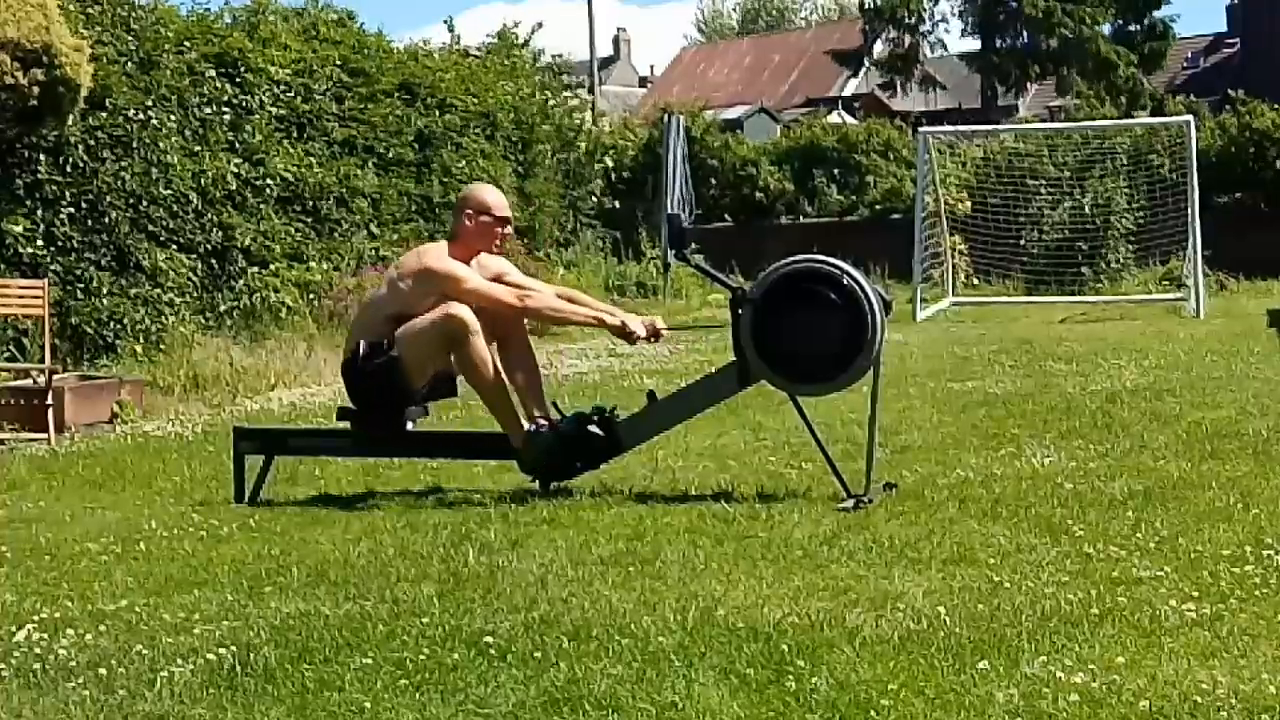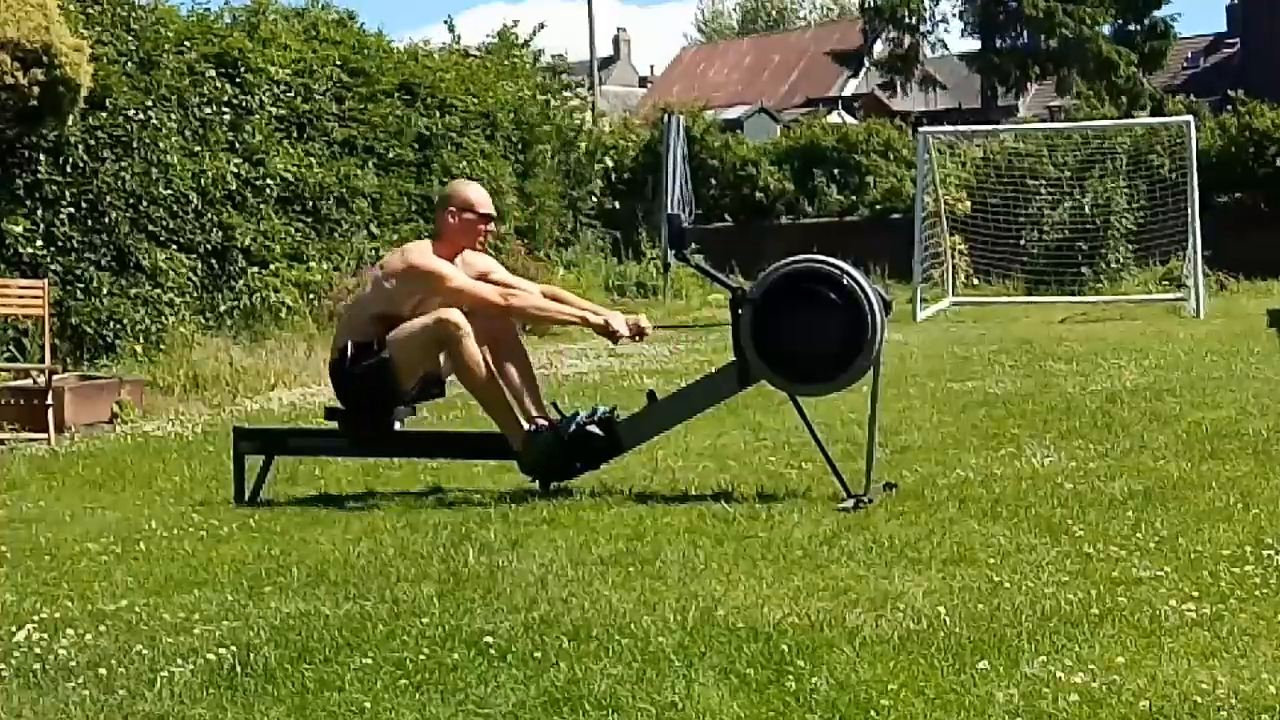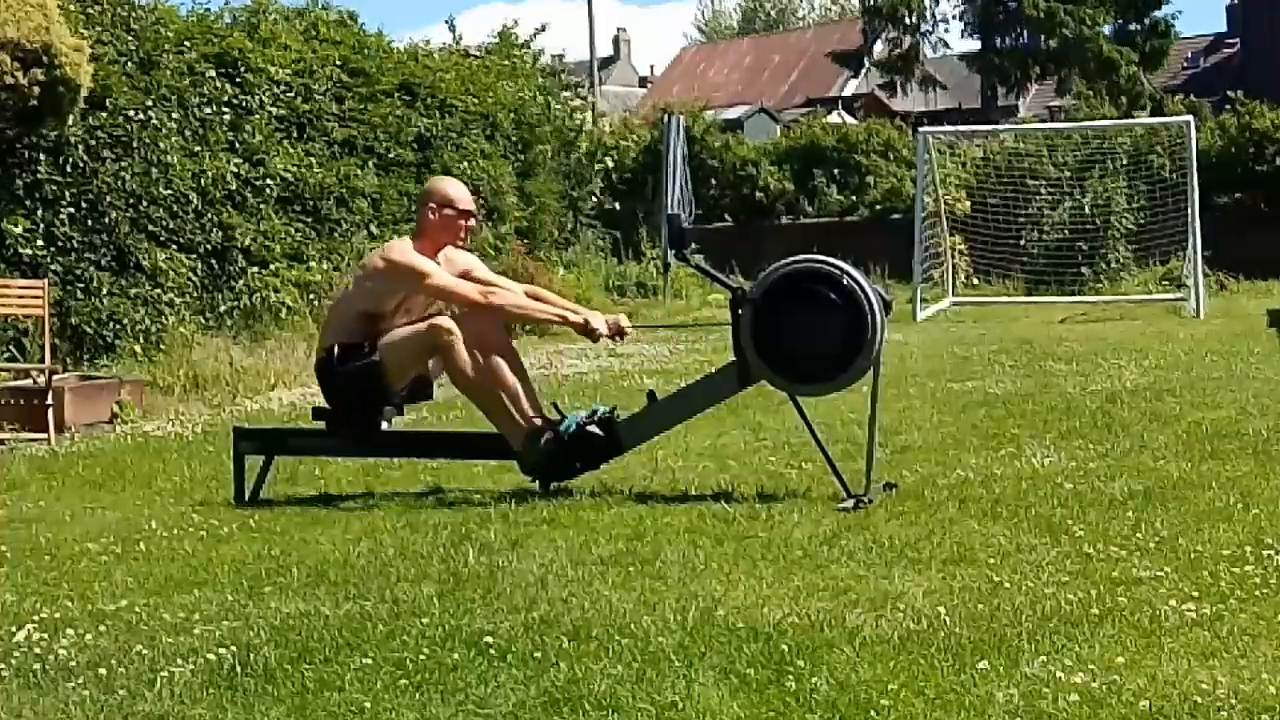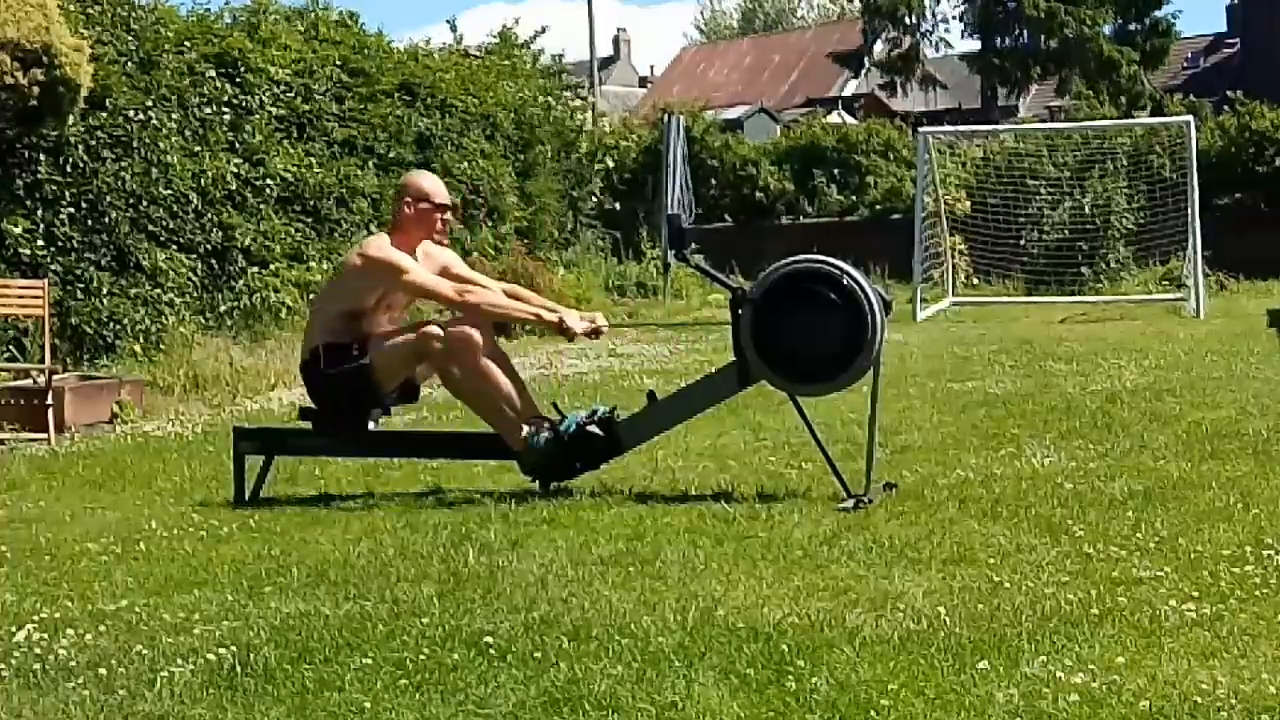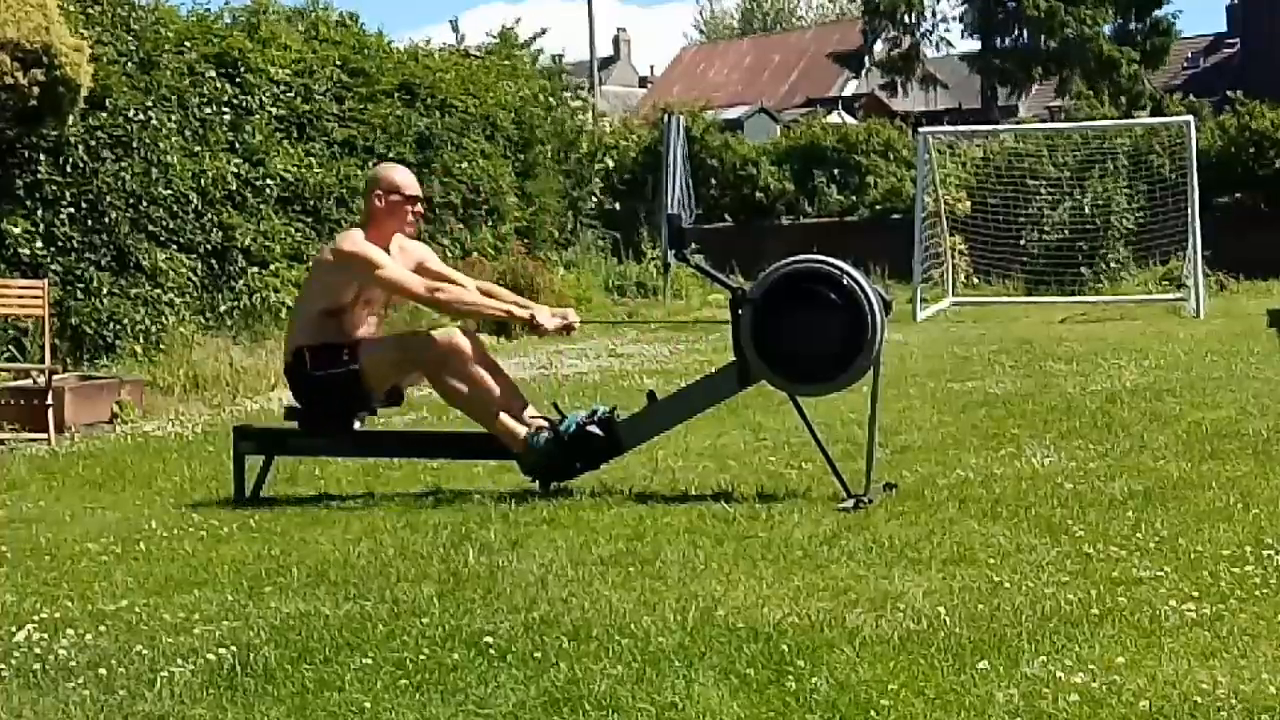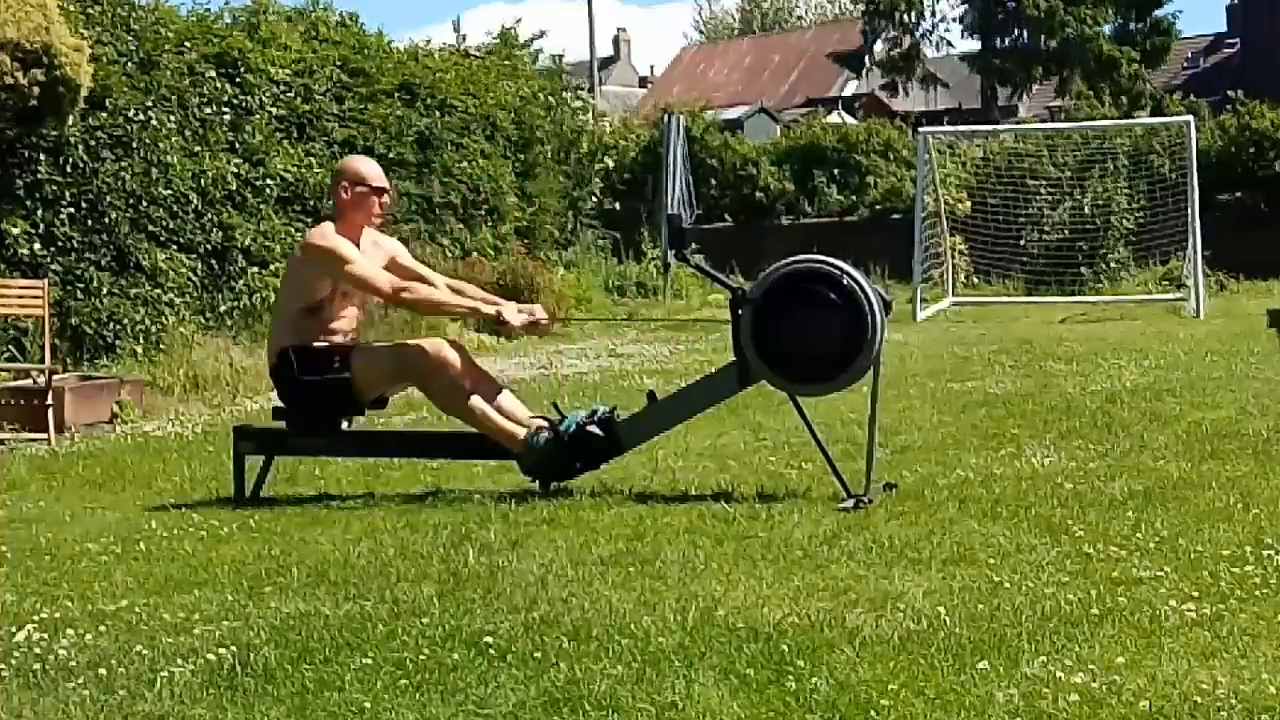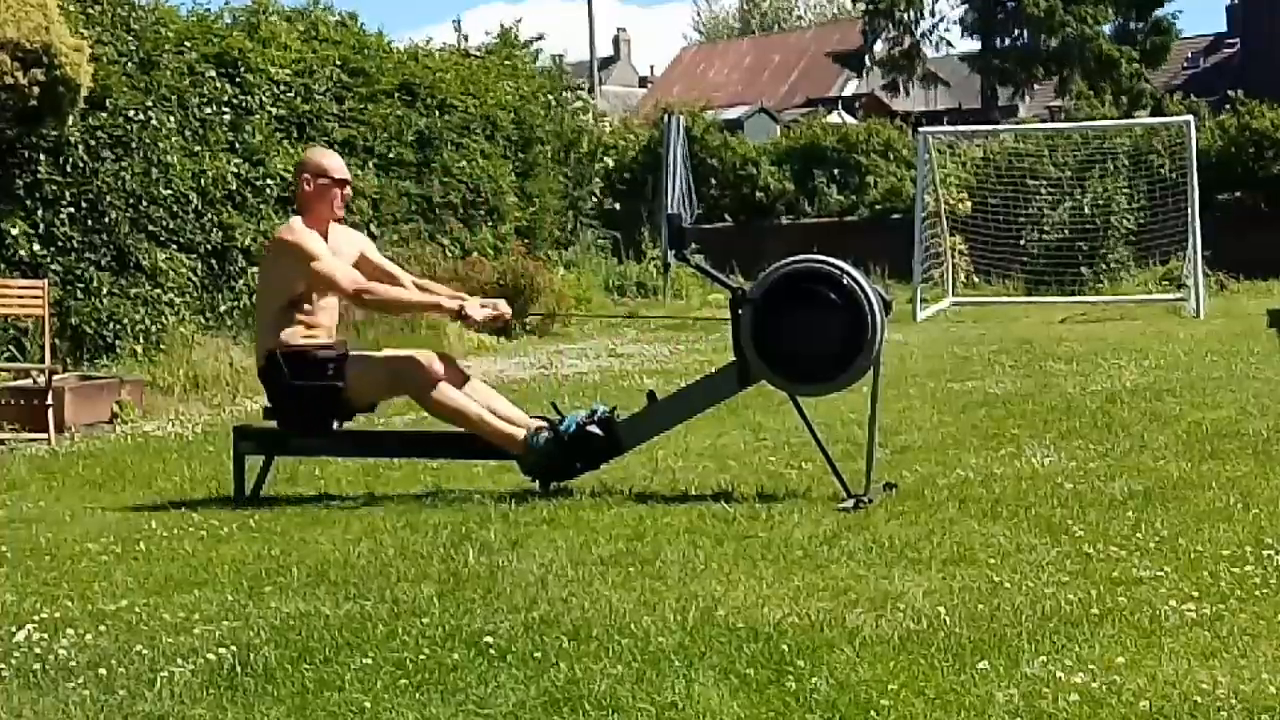
dt=0.1s
person 1, frame 1
left shoulder: (485, 264)
right shoulder: (436, 264)
left elbow: (556, 293)
right elbow: (522, 302)
left wrist: (626, 317)
right wrist: (606, 321)
left hip: (413, 372)
right hip: (370, 375)
left knee: (505, 319)
right knee: (458, 318)
left ankle: (542, 424)
right ankle: (526, 441)
person 1, frame 2
left shoulder: (470, 262)
right shoulder: (420, 262)
left elbow: (541, 292)
right elbow: (506, 300)
left wrist: (611, 315)
right wrist: (589, 319)
left hip: (401, 372)
right hip: (359, 375)
left knee: (496, 321)
right knee: (450, 322)
left ankle: (540, 424)
right ankle: (524, 441)
person 1, frame 3
left shoulder: (454, 259)
right shoulder: (401, 259)
left elbow: (523, 292)
right elbow: (486, 299)
left wrist: (591, 315)
right wrist: (571, 319)
left hip: (388, 366)
right hip: (344, 374)
left knee: (484, 329)
right knee: (442, 329)
left ankle: (539, 426)
right ankle: (527, 443)
person 1, frame 4
left shoulder: (432, 254)
right shoulder: (378, 255)
left elbow: (500, 289)
right elbow: (461, 297)
left wrist: (568, 313)
right wrist: (547, 318)
left hip: (373, 369)
right hip: (330, 374)
left knee: (472, 334)
right knee: (434, 337)
left ankle: (540, 427)
right ankle: (527, 443)
person 1, frame 5
left shoulder: (407, 250)
right shoulder: (353, 250)
left elbow: (474, 287)
right elbow: (432, 295)
left wrist: (538, 310)
right wrist: (523, 315)
left hip: (355, 364)
right hip: (315, 372)
left knee: (458, 342)
right knee: (431, 347)
left ankle: (541, 428)
right ankle: (528, 444)
person 1, frame 6
left shoulder: (380, 244)
right shoulder: (323, 244)
left elbow: (443, 284)
right elbow: (399, 293)
left wrist: (506, 305)
right wrist: (485, 310)
left hip: (341, 364)
right hip: (302, 375)
left knee: (446, 354)
right knee: (421, 357)
left ankle: (538, 428)
right ankle: (527, 445)
person 1, frame 7
left shoulder: (346, 240)
right shoulder: (293, 239)
left elbow: (410, 283)
right elbow: (361, 293)
left wrist: (471, 301)
right wrist: (452, 308)
left hip: (328, 360)
right hip: (291, 373)
left knee: (439, 365)
right knee: (411, 371)
left ankle: (540, 431)
right ankle: (527, 445)
